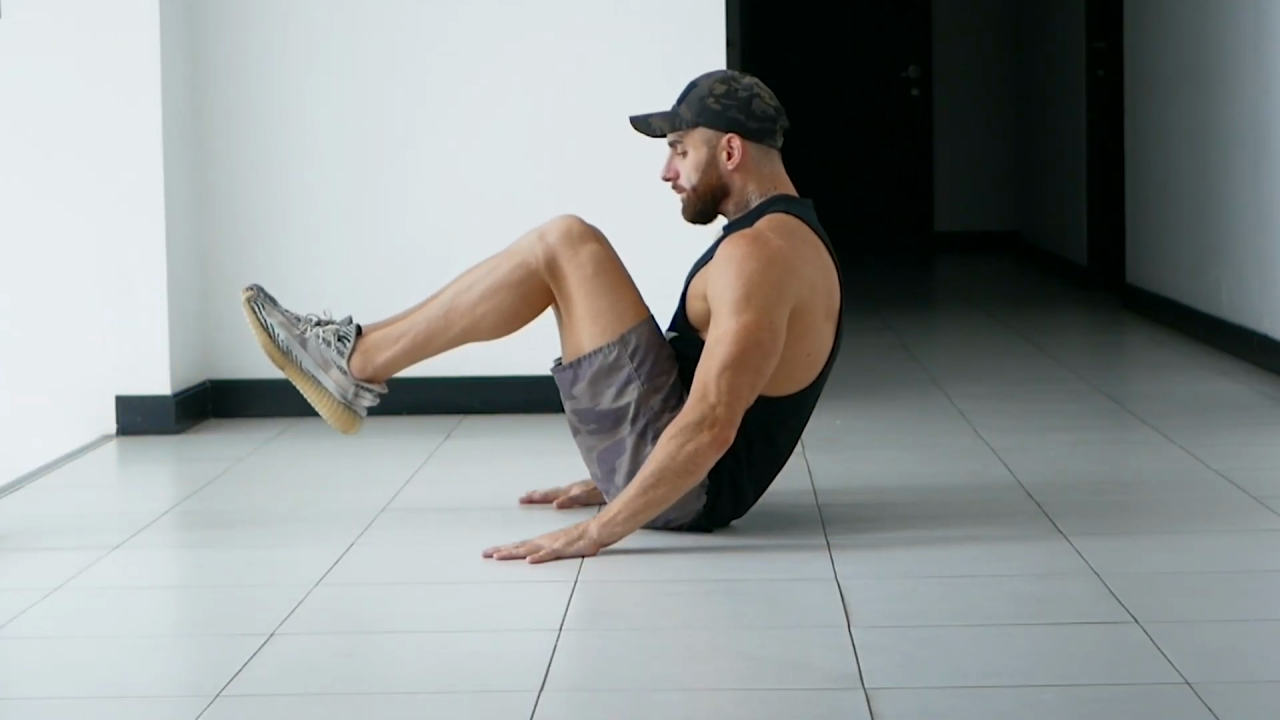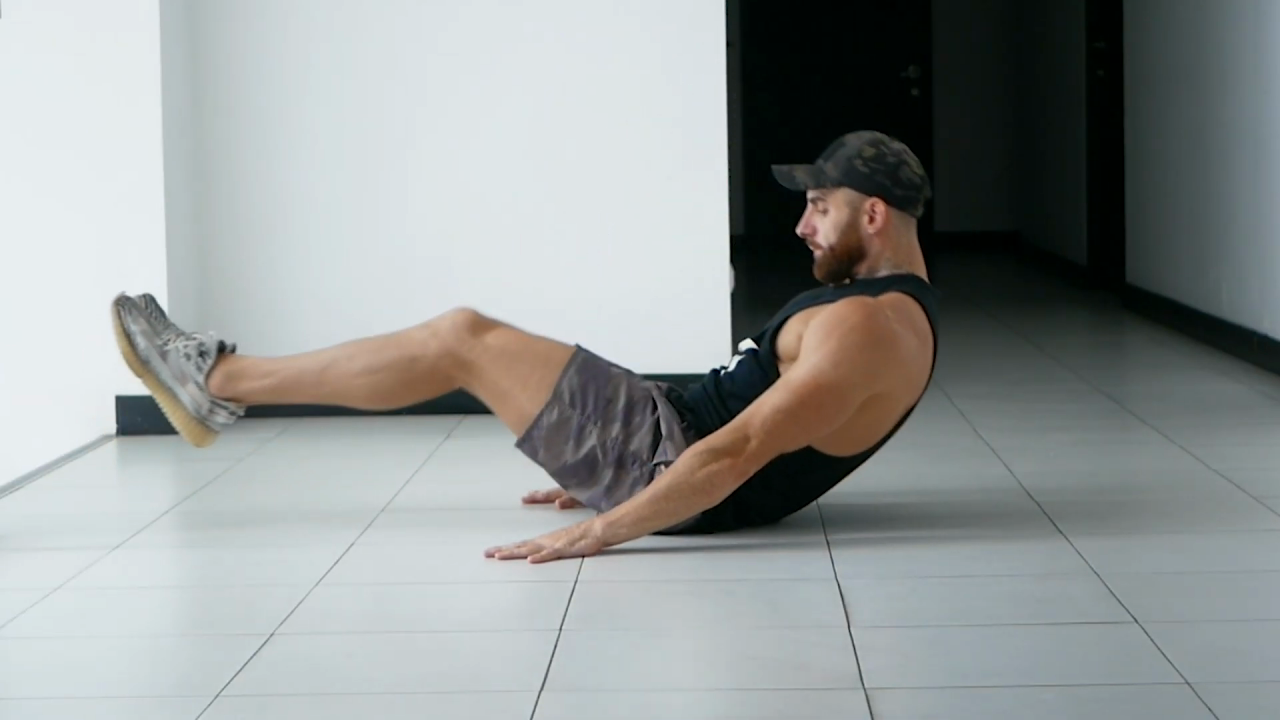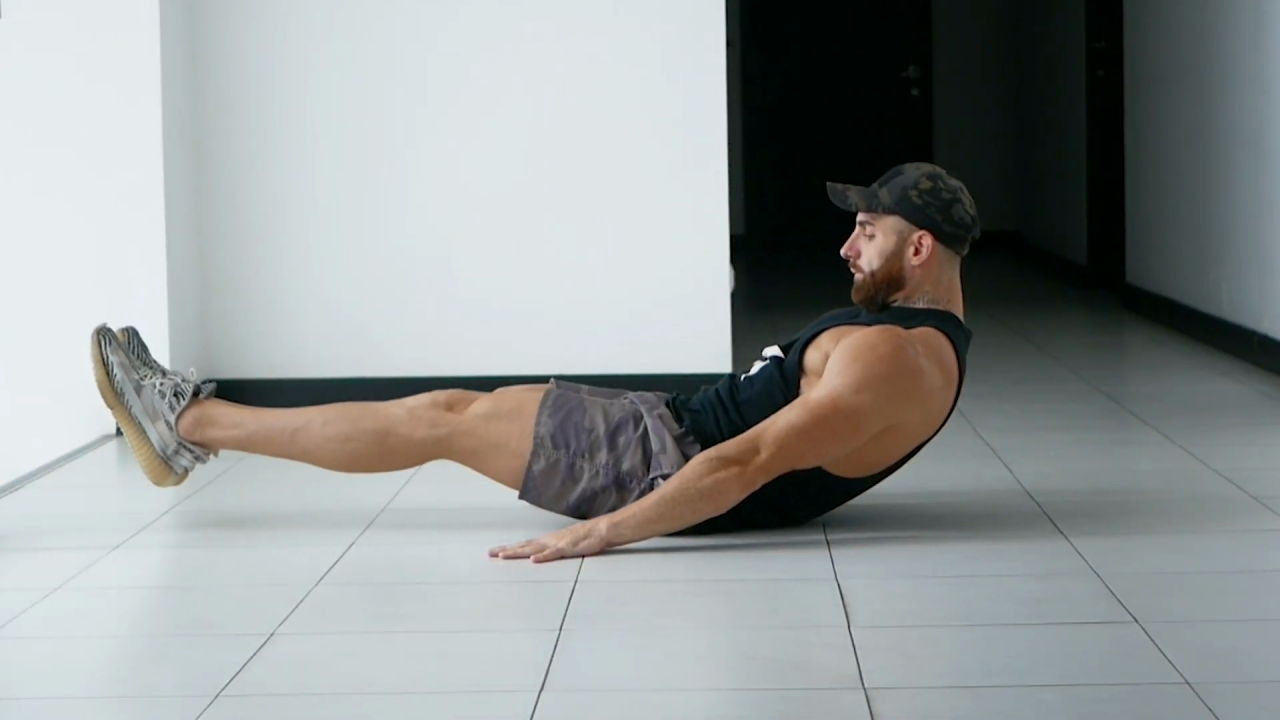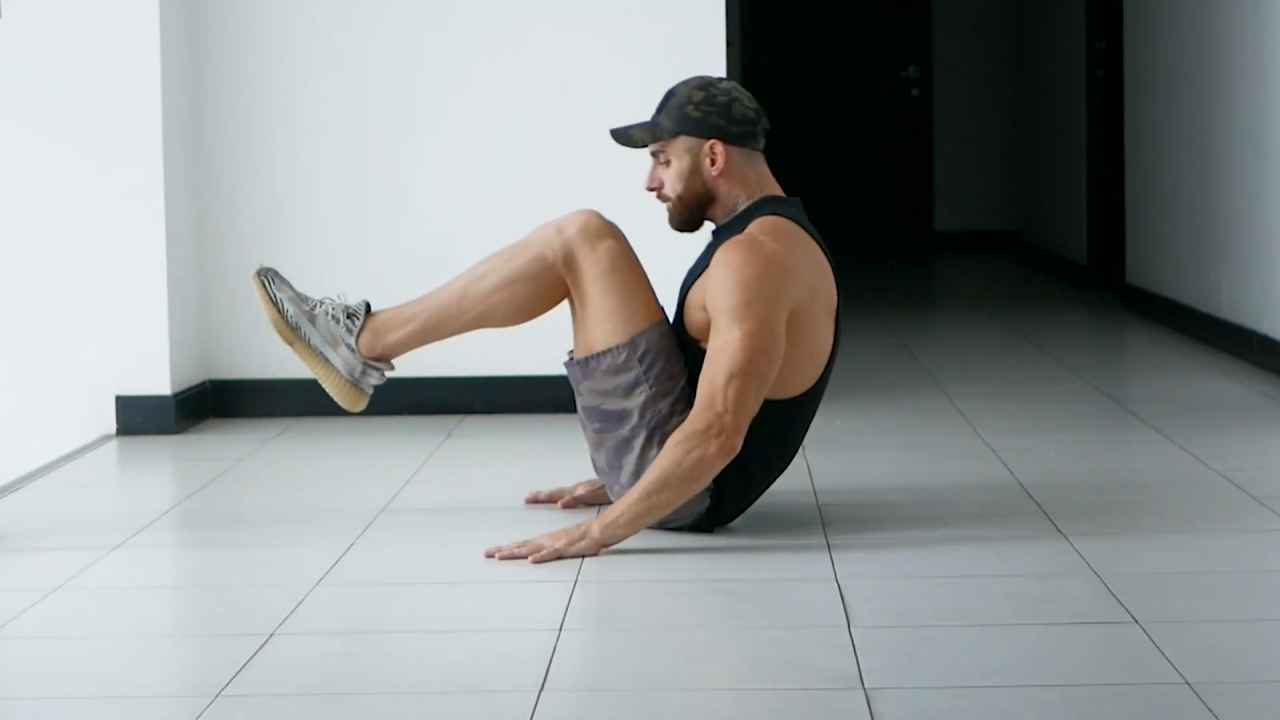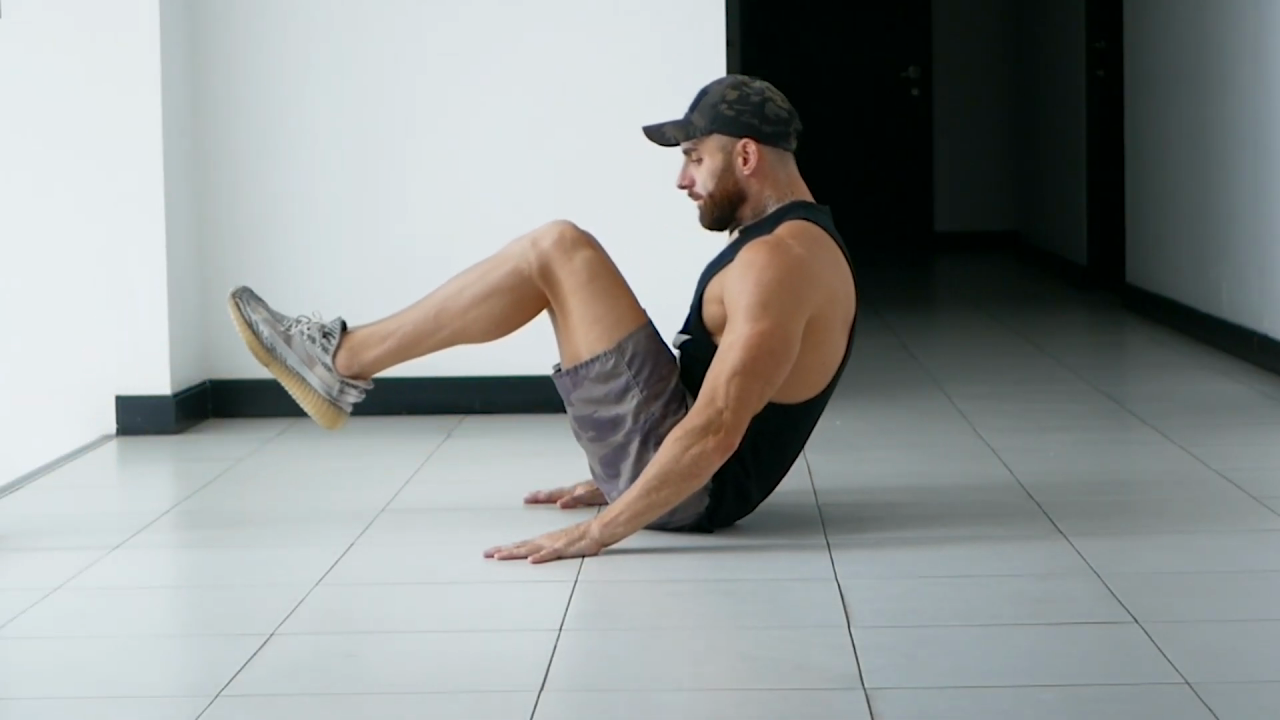
dt=0.5s
person 1, frame 1
left shoulder: (758, 252)
right shoulder: (783, 236)
left elbow: (710, 426)
left wrist: (599, 531)
right wrist: (616, 477)
left hip: (687, 488)
right hip: (684, 473)
left knee: (566, 243)
right knee: (562, 252)
left ankle: (357, 361)
right ankle: (360, 357)
person 1, frame 2
left shoulder: (869, 329)
right shoulder: (886, 305)
left elbow: (737, 454)
left wrist: (601, 531)
right wrist: (601, 472)
left hip: (667, 453)
right hip: (673, 438)
left knee: (461, 335)
right knee: (475, 341)
left ankle: (214, 382)
person 1, frame 3
left shoulder: (897, 360)
right shoulder: (917, 330)
left elbow: (745, 465)
left wrist: (601, 531)
left hip: (670, 460)
right hip: (679, 429)
left knee: (443, 419)
right knee: (466, 409)
left ankle: (189, 423)
person 1, frame 4
left shoulder: (753, 257)
right shoulder: (773, 234)
left elbow: (715, 436)
left wrist: (599, 533)
right wrist: (621, 479)
left hip: (691, 485)
right hip: (680, 467)
left knee: (584, 237)
right knee: (579, 247)
left ankle: (363, 342)
right ankle: (370, 338)
person 1, frame 5
left shoulder: (779, 260)
right shoulder: (797, 241)
left elbow: (716, 430)
left wrist: (598, 531)
right wrist: (619, 475)
left hip: (692, 488)
right hip: (691, 470)
left knee: (558, 250)
right knee: (557, 258)
left ankle: (342, 358)
right ankle: (347, 357)
